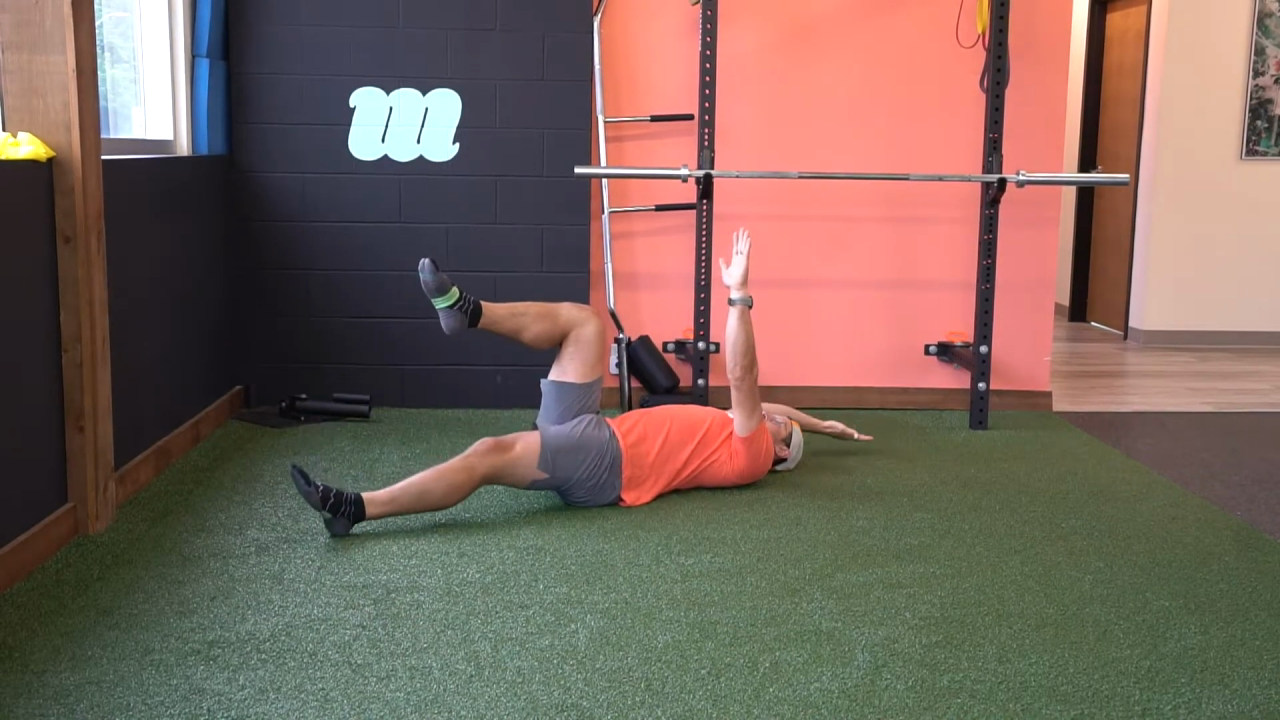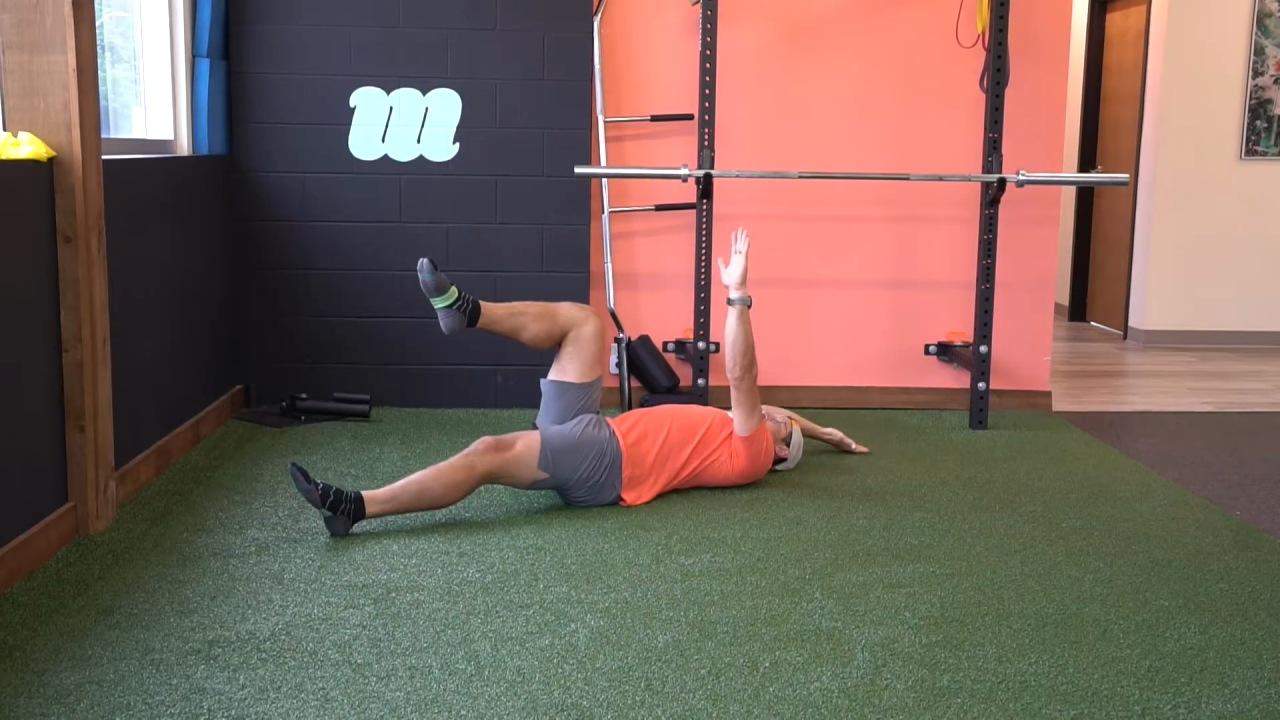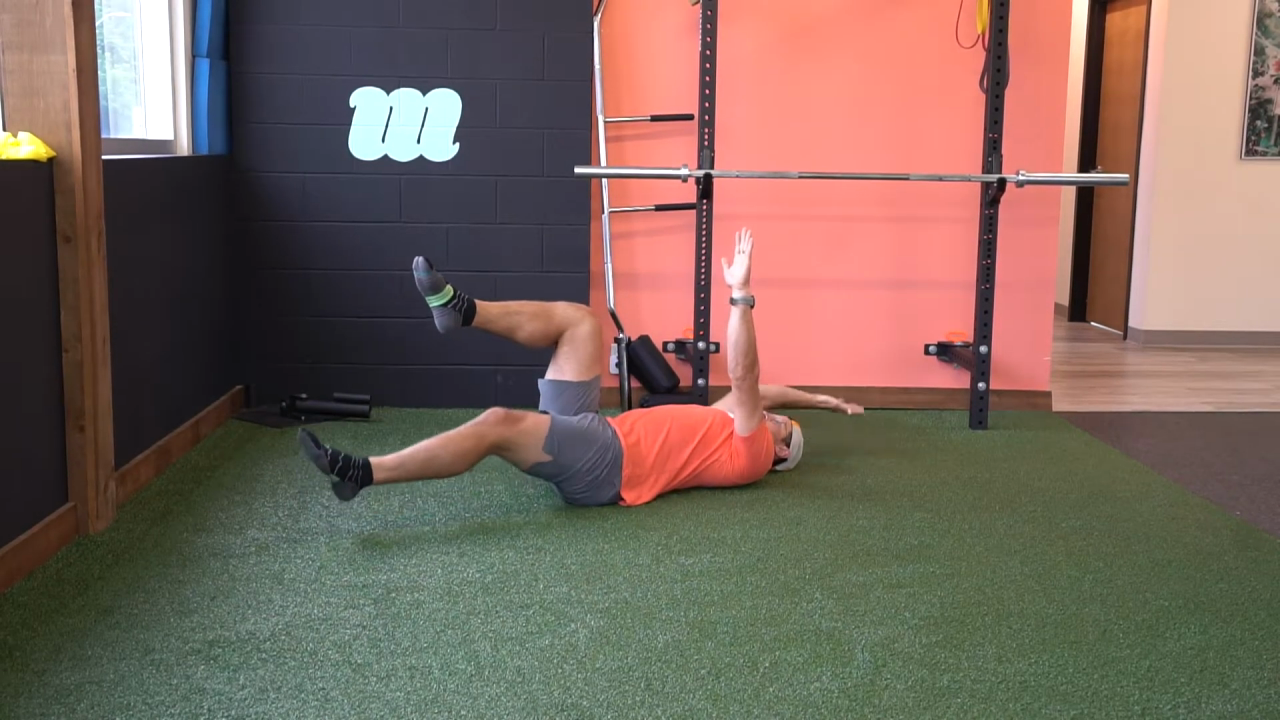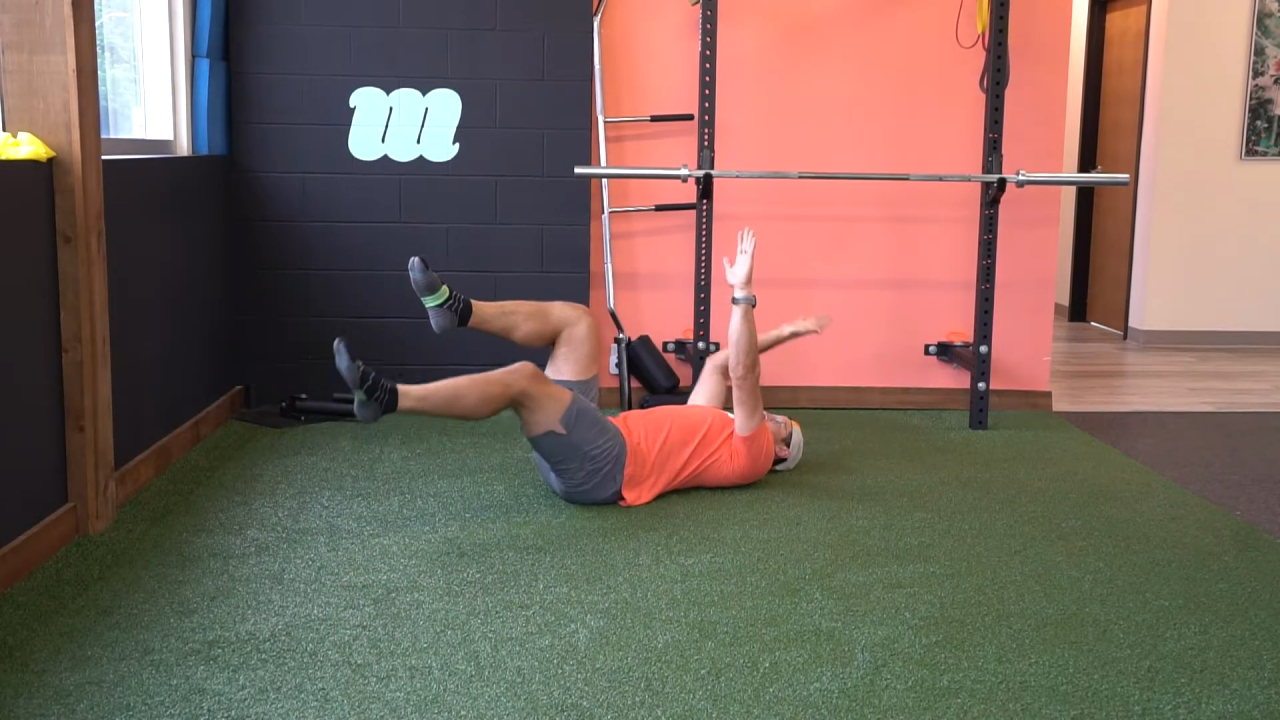
dt=0.3s
person 1, frame 1
left shoulder: (749, 453)
right shoulder: (732, 428)
left elbow: (744, 379)
right elbow: (767, 404)
left wrist: (738, 295)
right wrist: (826, 424)
left hip: (601, 463)
right hip: (586, 431)
left knee: (486, 454)
right knee: (583, 319)
left ankle: (353, 509)
right ankle: (467, 311)
person 1, frame 2
left shoulder: (750, 453)
right shoulder: (732, 431)
left elbow: (742, 378)
right elbow: (763, 405)
left wrist: (738, 294)
right wrist: (827, 431)
left hip: (603, 464)
right hip: (585, 430)
left knee: (487, 454)
right knee: (582, 319)
left ankle: (353, 507)
right ankle: (465, 310)
person 1, frame 3
left shoulder: (748, 454)
right shoulder: (722, 429)
left elbow: (747, 381)
right elbow: (751, 390)
left wrist: (741, 295)
right wrist: (816, 398)
left hip: (602, 467)
right hip: (585, 434)
left knee: (497, 424)
right knee: (578, 319)
left ankle: (359, 472)
right ankle: (460, 309)
person 1, frame 4
left shoulder: (751, 453)
right shoulder: (718, 428)
left elbow: (744, 376)
right elbow: (719, 364)
left wrist: (742, 294)
right wrist: (782, 332)
left hip: (602, 466)
right hip: (580, 438)
left knee: (522, 377)
right knee: (574, 319)
left ankle: (387, 396)
right ankle: (456, 309)
